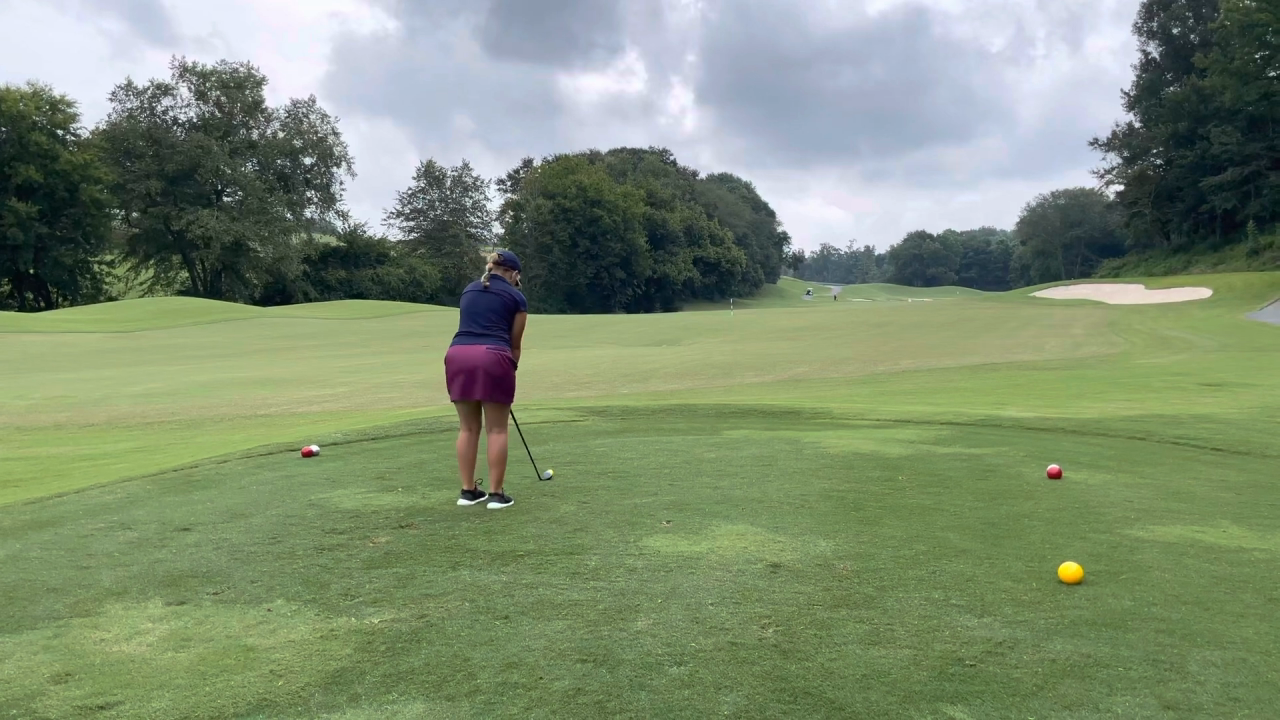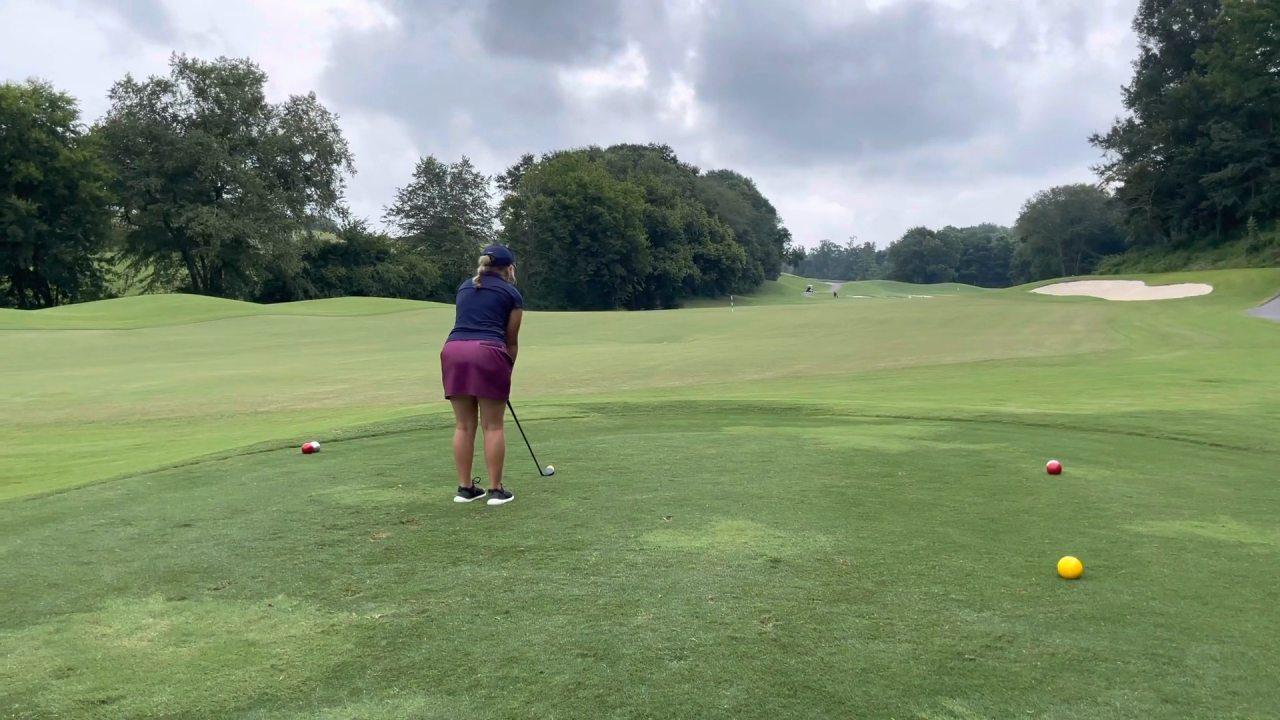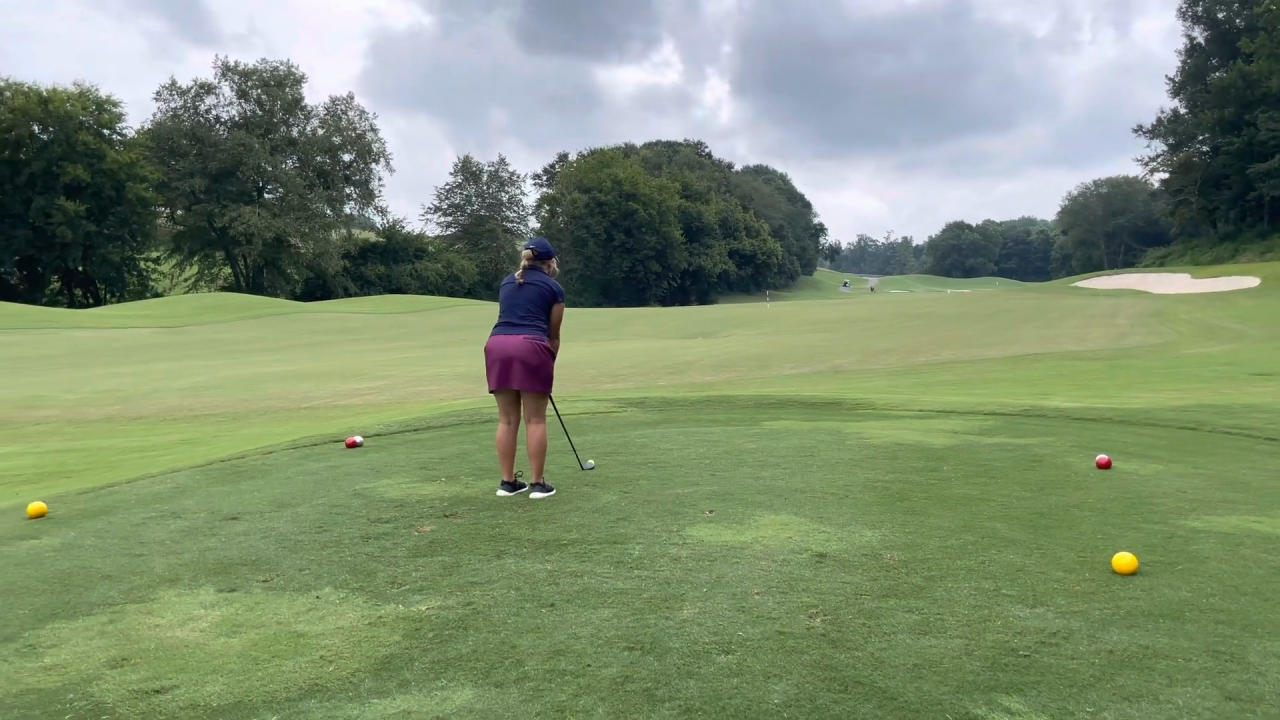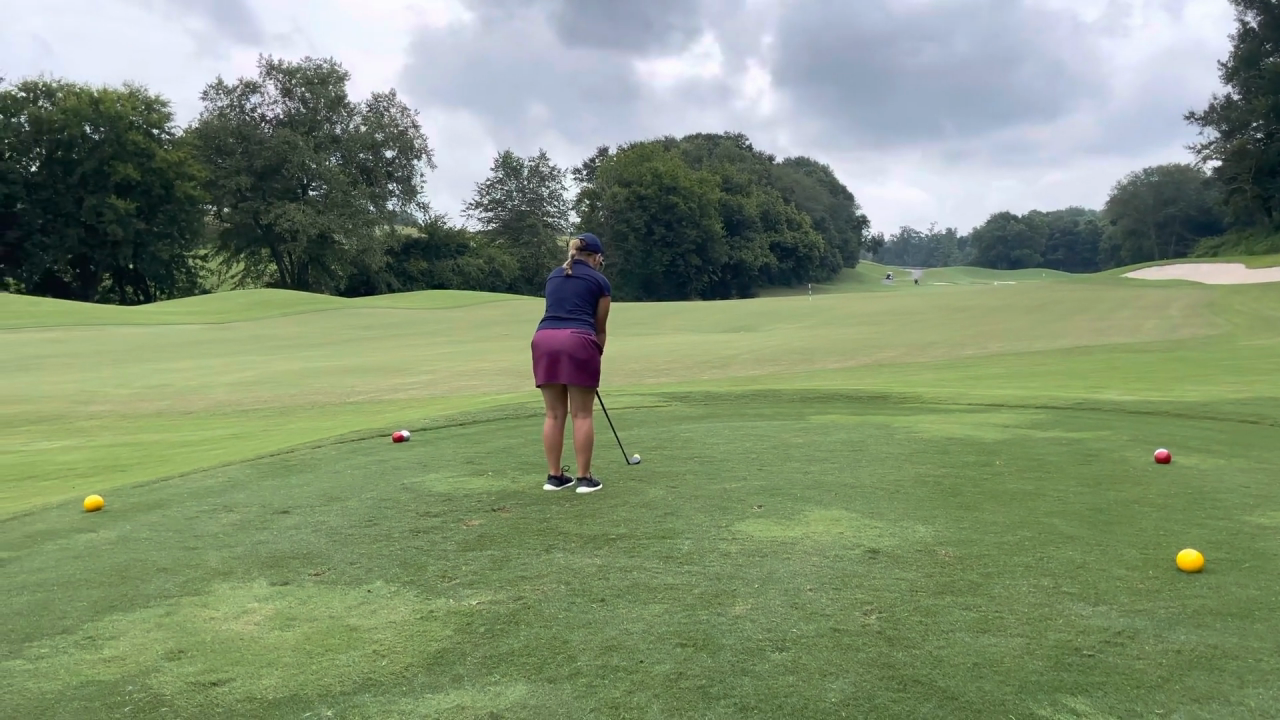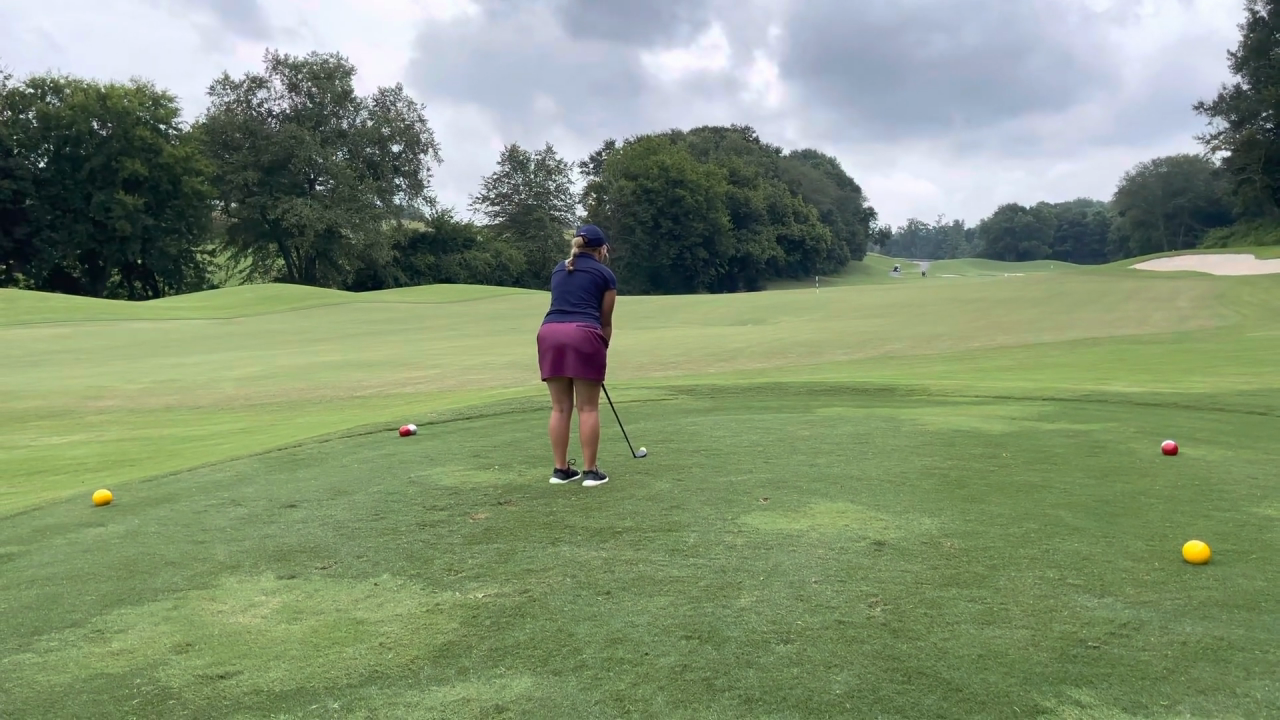
dt=1s
person 1, frame 1
left shoulder: (468, 290)
right shoulder: (515, 297)
right elbow: (515, 344)
right wrist: (509, 369)
left hip: (458, 355)
right hip: (492, 357)
left knee: (468, 428)
right knee: (497, 429)
left ankle: (467, 490)
right ankle: (496, 493)
person 1, frame 2
left shoulder: (465, 287)
right shoulder: (511, 293)
right elbow: (511, 340)
left wrist: (504, 367)
right wrist: (508, 369)
left hip: (454, 350)
right hip: (488, 353)
left knee: (464, 425)
right knee: (493, 426)
left ankle: (465, 487)
right ankle: (496, 490)
person 1, frame 3
left shoulder: (507, 282)
right shoulder: (553, 287)
right elbow: (553, 334)
left wrist: (545, 359)
right wrist: (550, 362)
left hip: (497, 345)
right hip: (531, 348)
left knee: (507, 420)
right knee: (535, 420)
left ankle: (508, 482)
right ankle: (538, 484)
person 1, frame 4
left shoulder: (554, 275)
right shoulder: (599, 281)
right elbow: (600, 327)
right wrist: (597, 354)
left hip: (544, 339)
right hip: (578, 341)
left knee: (554, 414)
right knee: (582, 415)
left ankle: (554, 476)
right ankle: (584, 478)
person 1, frame 5
left shoulder: (559, 269)
right shoulder: (605, 274)
right elbow: (605, 321)
right wrist: (603, 348)
left hip: (550, 333)
right hip: (584, 335)
left knee: (560, 408)
right knee: (587, 408)
left ankle: (560, 469)
right ankle: (590, 471)
